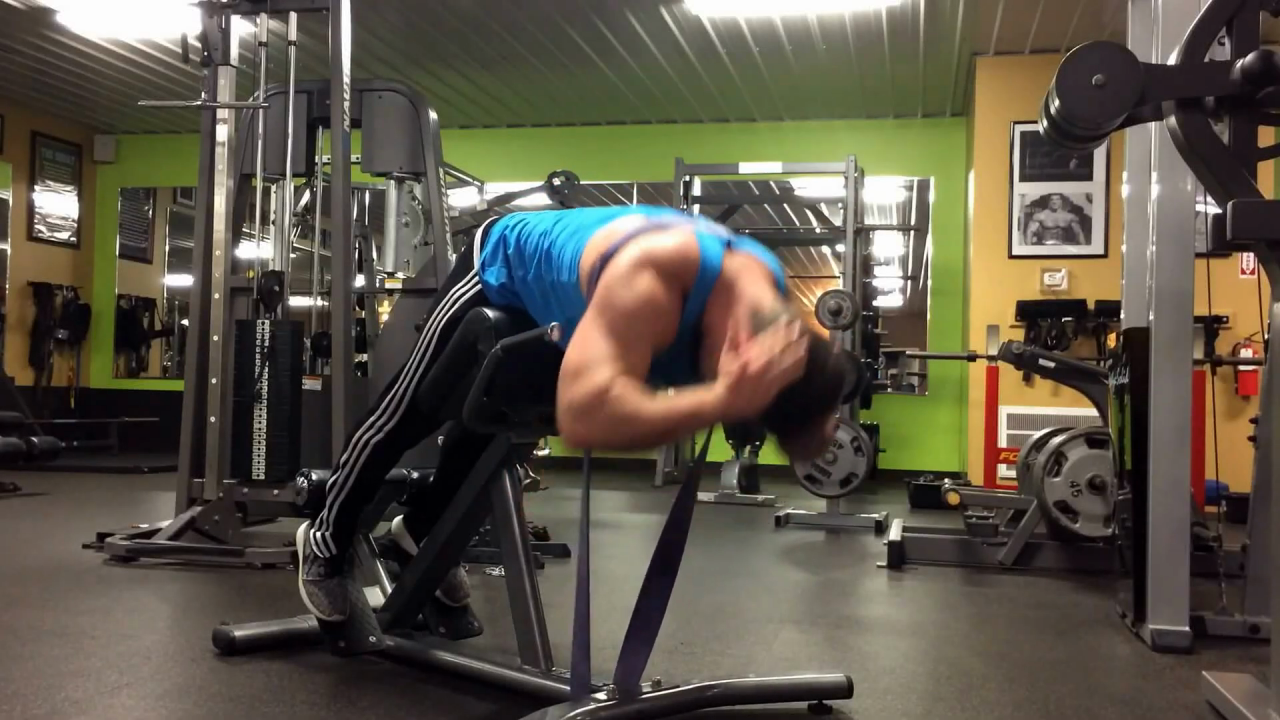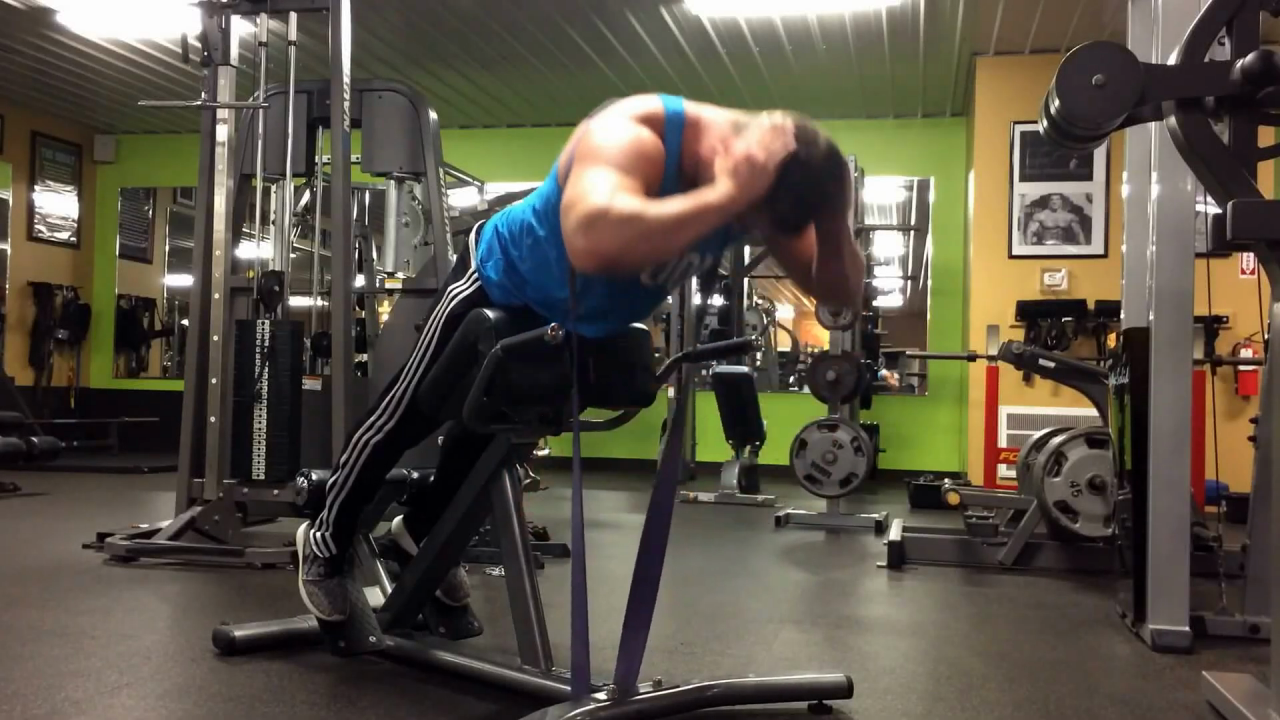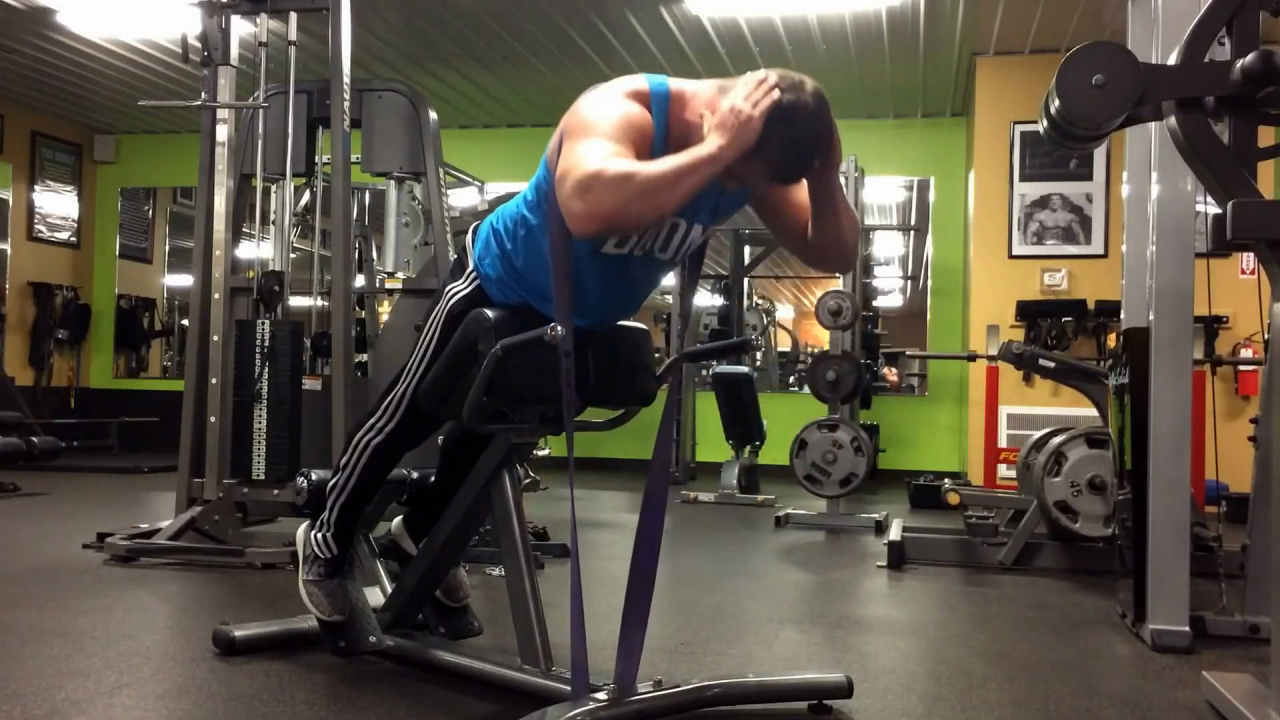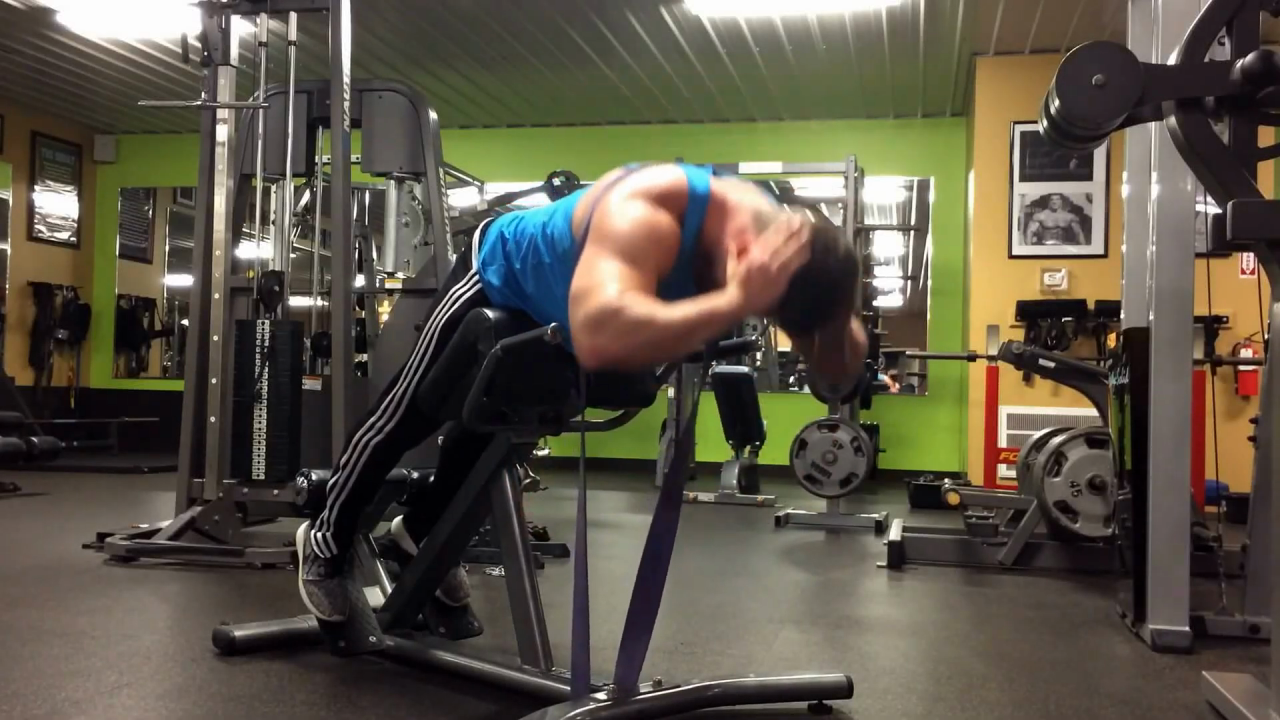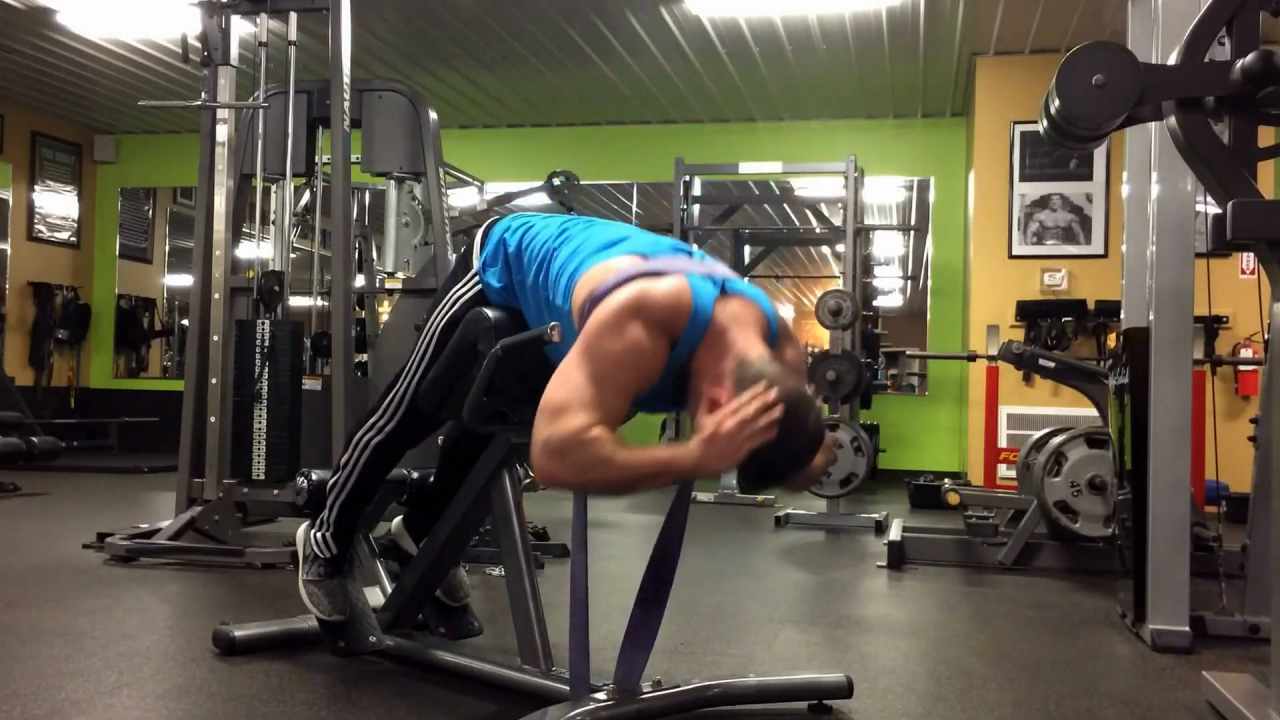
dt=0.3s
person 1, frame 1
left shoulder: (774, 308)
right shoulder: (652, 276)
left elbow: (807, 441)
right elbow: (581, 418)
right wrist: (726, 399)
left hip: (562, 307)
right hip: (507, 276)
right knee: (408, 419)
left ankle: (423, 531)
right ankle: (327, 544)
person 1, frame 2
left shoulder: (768, 189)
right shoulder: (632, 135)
left elbow: (841, 292)
right elbow: (593, 241)
left wrist: (832, 217)
right wrist: (725, 195)
left hip: (574, 321)
right hip: (501, 283)
left knee: (491, 433)
right knee: (405, 420)
left ankle: (425, 532)
right ankle: (327, 543)
person 1, frame 3
left shoulder: (746, 152)
right shoulder: (620, 111)
left elbow: (833, 257)
right elbow: (590, 209)
left wrist: (823, 175)
right wrist: (714, 151)
right hip: (499, 282)
right knee: (406, 421)
left ankle: (424, 532)
right ankle: (326, 544)
person 1, frame 4
left shoulder: (773, 239)
right shoulder: (649, 210)
left elbow: (843, 366)
right elbow: (598, 336)
left wrist: (836, 320)
right wrist: (734, 302)
left hip: (557, 320)
right hip: (504, 277)
right knee: (408, 417)
left ankle: (422, 530)
right ankle: (327, 542)
person 1, frame 5
left shoulder: (774, 342)
right shoulder: (642, 318)
left elbow: (787, 440)
right elbow: (557, 451)
left wrist: (806, 460)
right wrist: (697, 456)
left hip: (569, 267)
right hip: (506, 267)
right knee: (411, 417)
left ankle: (421, 530)
right ankle: (325, 543)
